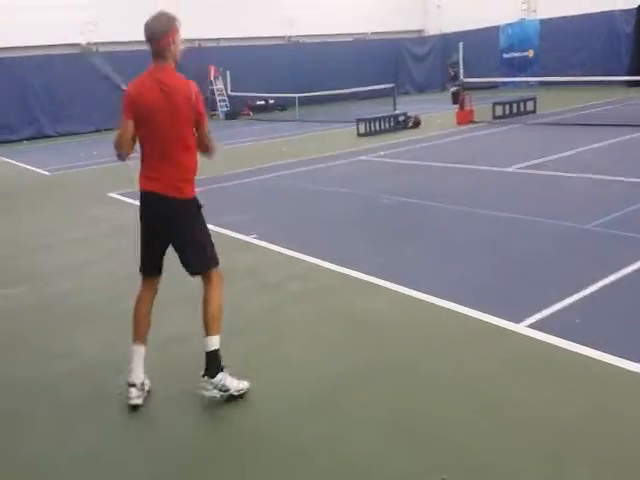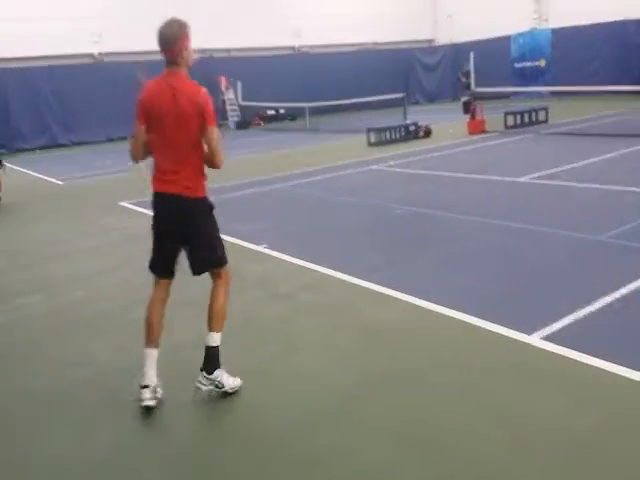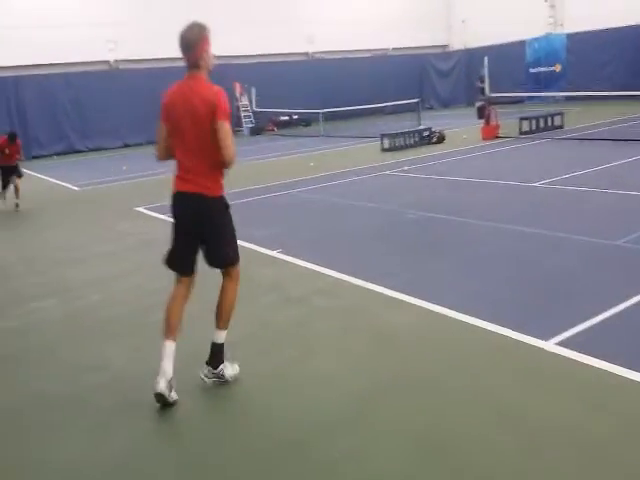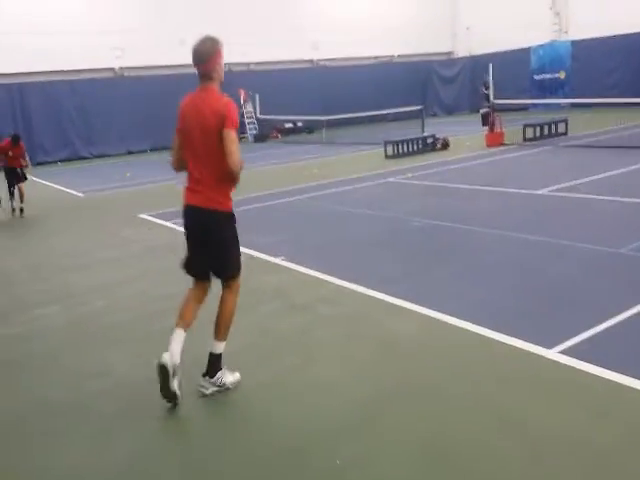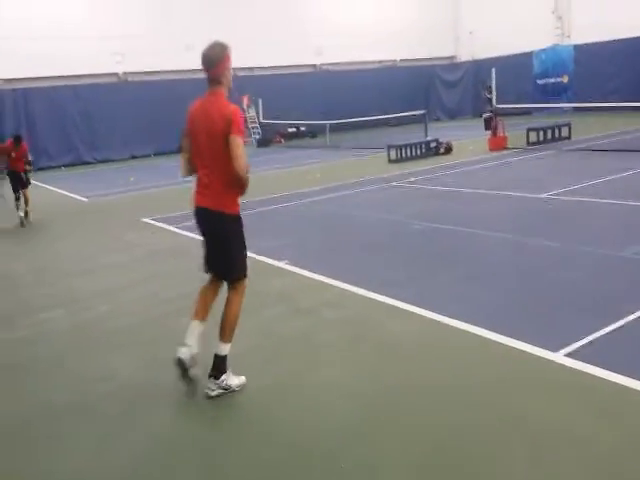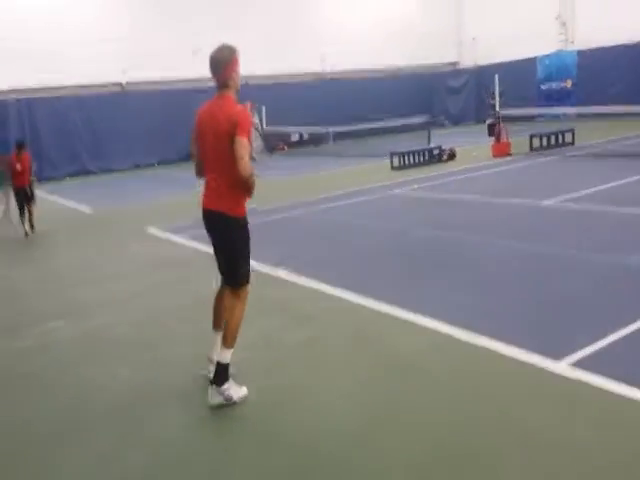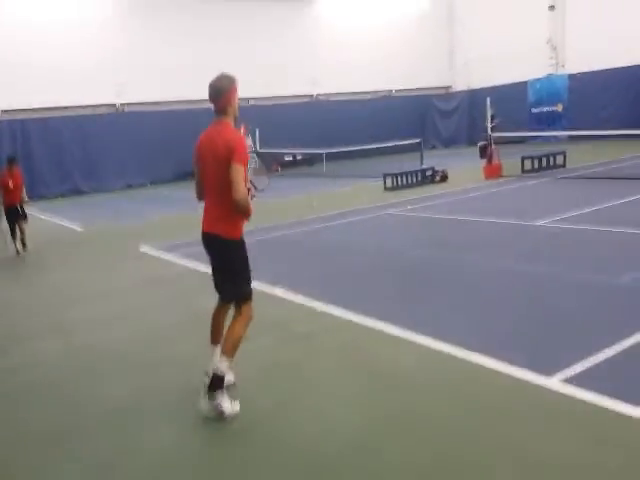
dt=0.1s
person 1, frame 1
left shoulder: (134, 90)
right shoulder: (188, 89)
left elbow: (122, 149)
right elbow: (208, 148)
left hip: (150, 196)
right hip: (180, 198)
left knee: (149, 282)
right knee: (211, 277)
left ankle: (136, 379)
right ankle: (213, 371)
person 1, frame 2
left shoulder: (147, 93)
right shoulder: (199, 95)
left elbow: (137, 153)
right elbow: (216, 160)
left hip: (162, 198)
right hip: (192, 200)
left knee: (161, 285)
right knee: (220, 275)
left ankle: (149, 381)
right ankle: (212, 367)
person 1, frame 3
left shoulder: (171, 96)
right shoulder: (216, 95)
left elbow: (162, 152)
right elbow: (227, 157)
right wrist: (212, 155)
left hip: (182, 197)
right hip: (210, 198)
left knee: (183, 281)
right knee: (230, 273)
left ankle: (165, 374)
right ankle: (215, 362)
person 1, frame 4
left shoulder: (185, 107)
right shoulder: (226, 107)
left elbow: (177, 162)
right elbow: (234, 165)
right wrist: (232, 176)
left hip: (192, 206)
right hip: (217, 208)
left knee: (199, 285)
right knee: (231, 284)
left ankle: (172, 356)
right ankle: (213, 371)
person 1, frame 5
left shoulder: (194, 111)
right shoulder: (232, 113)
left elbow: (188, 167)
right elbow: (240, 170)
right wrist: (243, 184)
left hip: (202, 207)
right hip: (225, 210)
left knee: (215, 279)
right knee: (237, 286)
left ankle: (189, 348)
right ankle: (218, 374)
person 1, frame 6
left shoulder: (202, 113)
right shoulder: (239, 114)
left elbow: (199, 168)
right elbow: (244, 170)
right wrist: (251, 184)
left hip: (210, 209)
right hip: (230, 212)
left knee: (228, 281)
right knee: (239, 293)
left ankle: (218, 354)
right ankle: (221, 382)
person 1, frame 7
left shoulder: (203, 140)
right shoulder: (236, 141)
right elbow: (239, 196)
right wrist: (248, 208)
left hip: (209, 231)
right hip: (228, 234)
left knee: (225, 299)
right knee: (243, 310)
left ankle: (216, 371)
right ankle: (214, 389)
